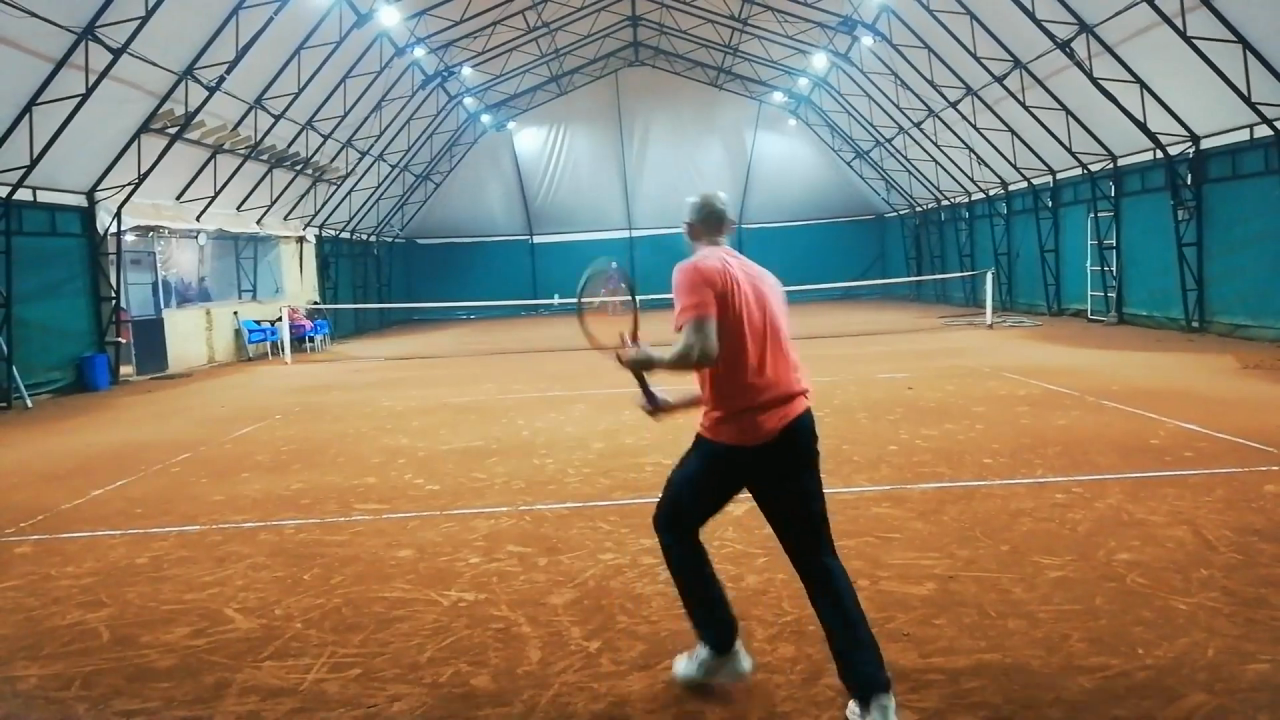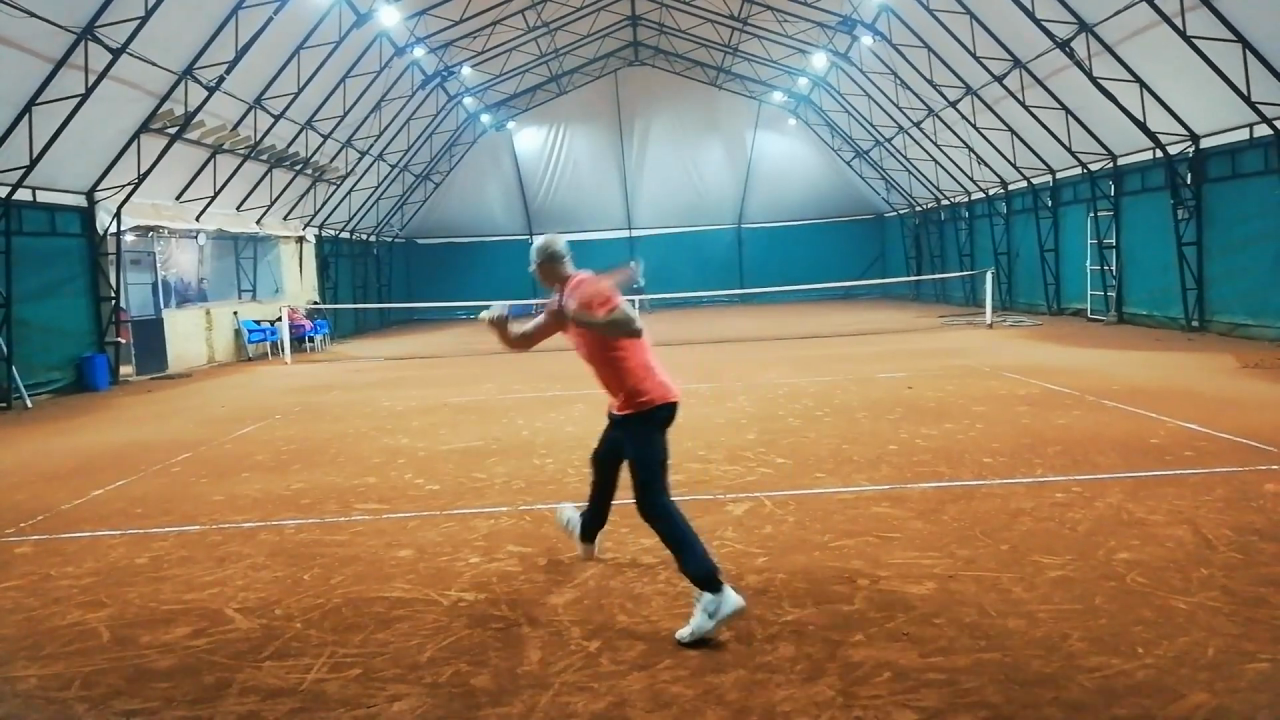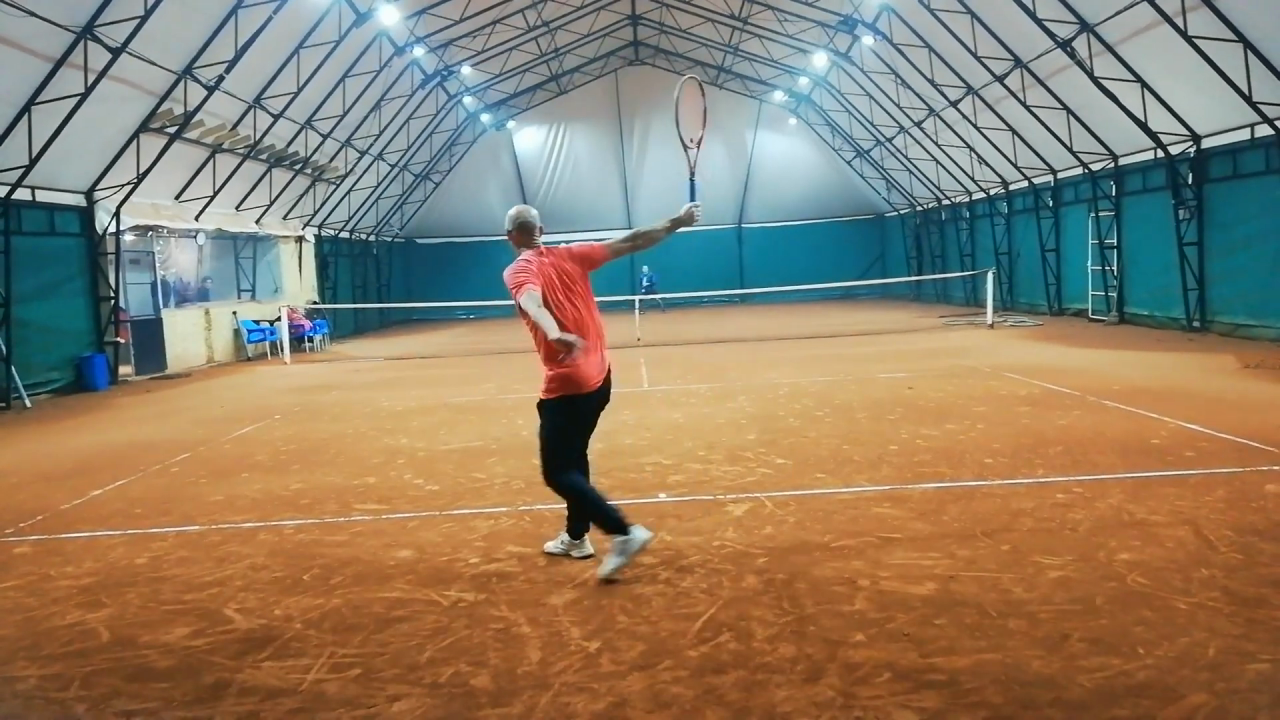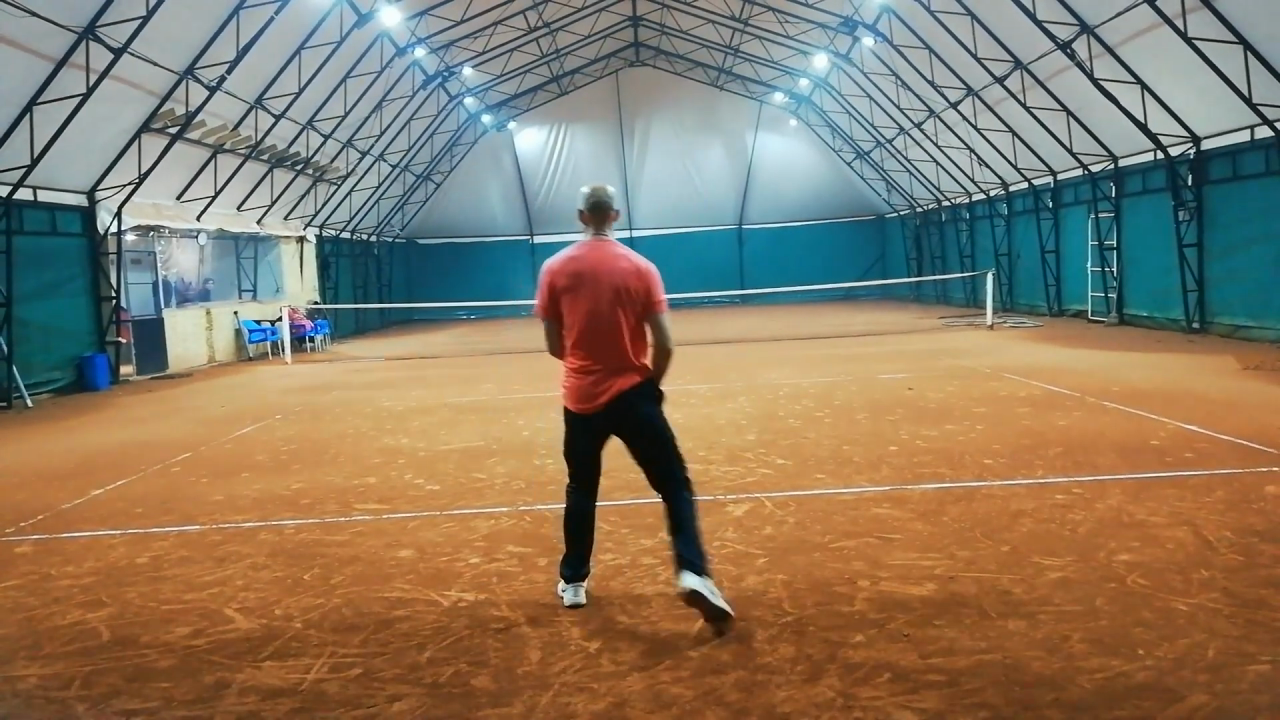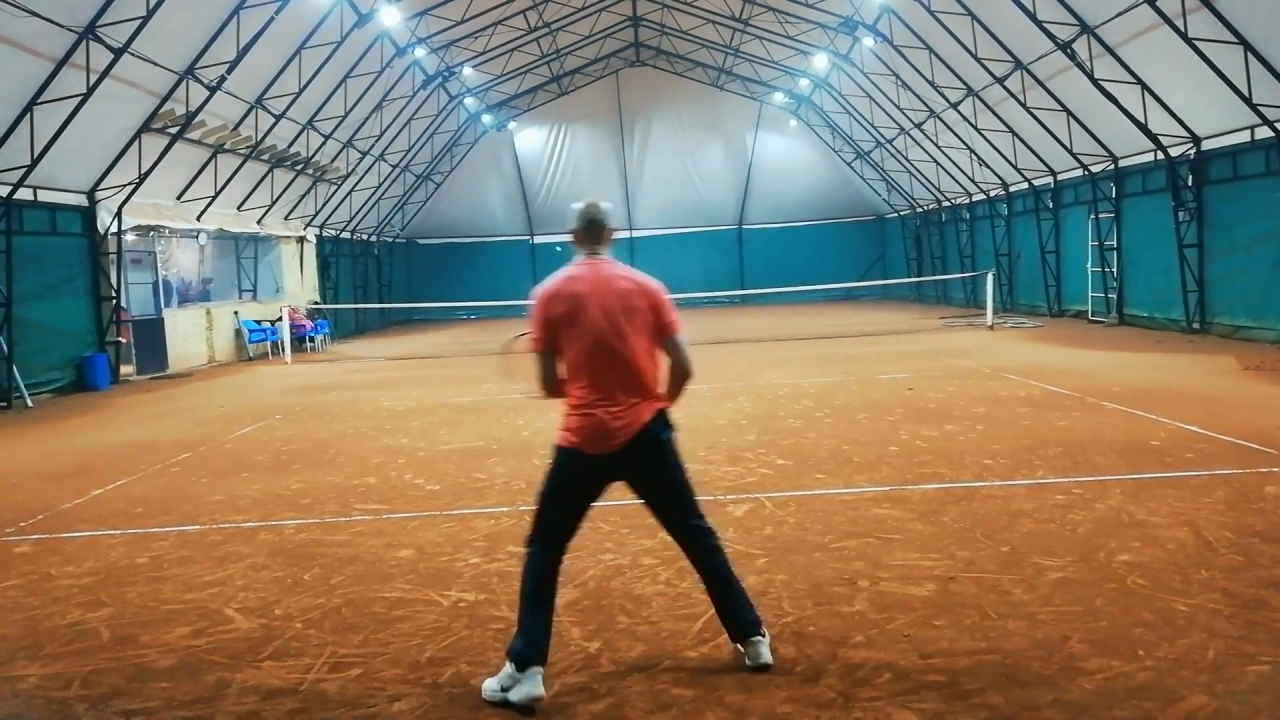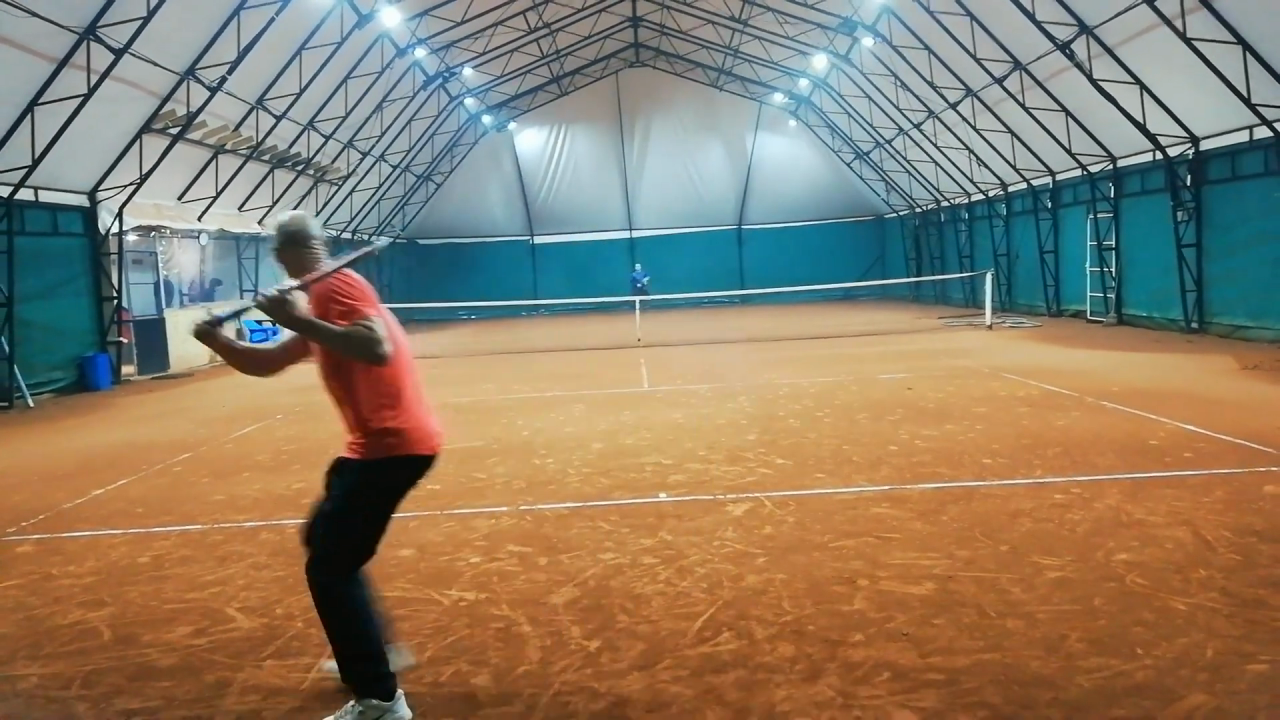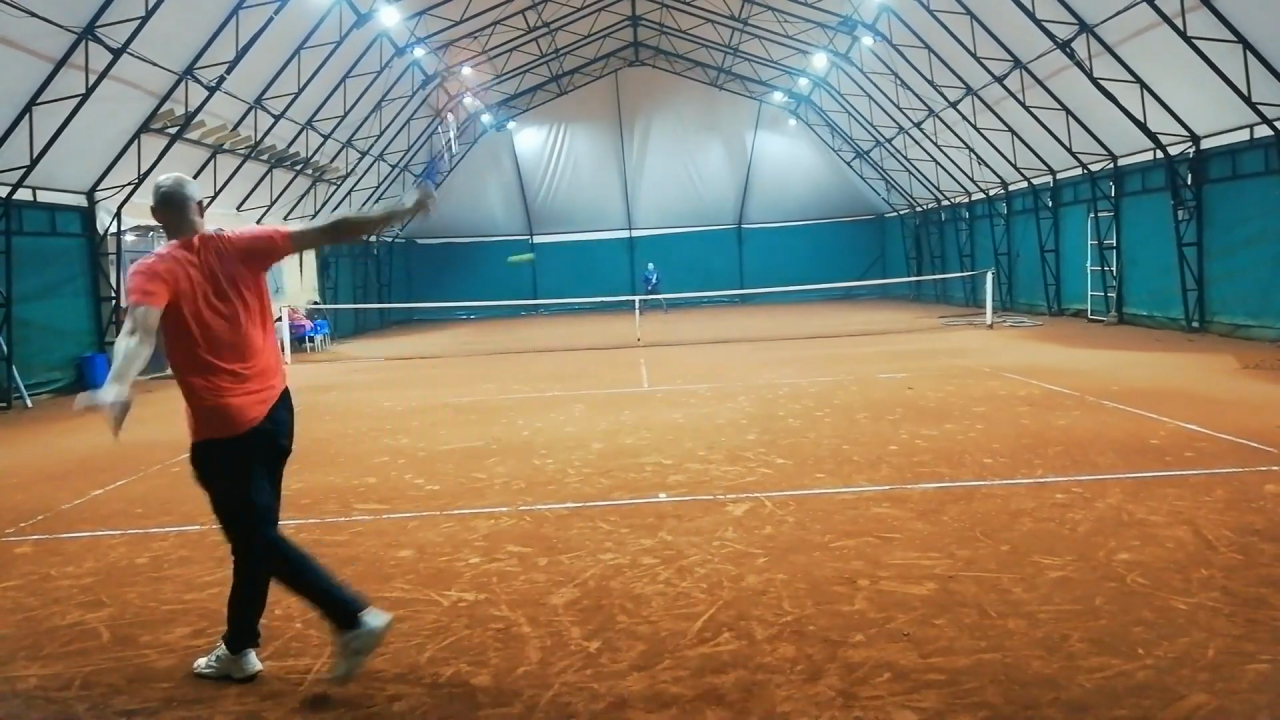
dt=0.7s
person 1, frame 1
left shoulder: (695, 271)
right shoulder: (765, 277)
left elbow: (704, 353)
left wrist: (650, 360)
right wrist: (678, 401)
left hip: (733, 434)
right hip: (793, 427)
left knee: (673, 523)
right knee: (818, 560)
left ankle: (720, 650)
person 1, frame 2
left shoulder: (587, 286)
right shoulder: (565, 302)
left elbow: (633, 326)
right elbow: (521, 341)
left wrist: (579, 319)
right wrist: (501, 325)
left hip: (646, 401)
right hip: (629, 403)
left knee: (653, 502)
right knee: (604, 460)
left ankle: (715, 594)
right ankle: (587, 531)
person 1, frame 3
left shoulder: (518, 270)
right shoulder: (571, 254)
left elbow: (534, 305)
right elbow: (630, 241)
left wrist: (554, 334)
right wrist: (677, 222)
left hip: (566, 385)
right hip: (599, 377)
left knee: (559, 471)
right knee: (573, 457)
left ankle: (624, 533)
right ankle: (576, 536)
person 1, frame 4
left shoulder: (555, 268)
right shoulder: (641, 268)
left elbow: (554, 344)
right elbow: (663, 344)
right wrist: (651, 382)
left hip: (581, 400)
right hip: (633, 393)
left knee: (581, 491)
right knee: (675, 485)
left ankle: (573, 581)
right ankle: (693, 574)
person 1, frame 5
left shoulder: (549, 294)
right shoulder: (647, 289)
left elbow: (549, 384)
right elbow: (683, 367)
left hip: (583, 440)
right hip: (646, 434)
left knee: (543, 550)
right knee: (694, 535)
left ankle: (525, 669)
right ankle: (752, 637)
person 1, frame 6
left shoulder: (338, 284)
right shoulder: (326, 297)
left elbow: (378, 351)
right elbow: (266, 363)
left wrist: (304, 321)
right wrist: (220, 340)
left hip: (390, 447)
right hip: (405, 441)
left knee: (330, 563)
right knee: (326, 540)
right ankle: (374, 657)
person 1, frame 7
left shoulder: (150, 270)
right shoulder: (242, 247)
left elbow: (137, 332)
right elbow: (329, 232)
left wrist: (117, 388)
right wrist: (401, 210)
left hip: (222, 427)
right hip: (274, 408)
left knee: (260, 544)
right knee: (254, 535)
left ankle: (355, 619)
right ankle: (239, 650)
